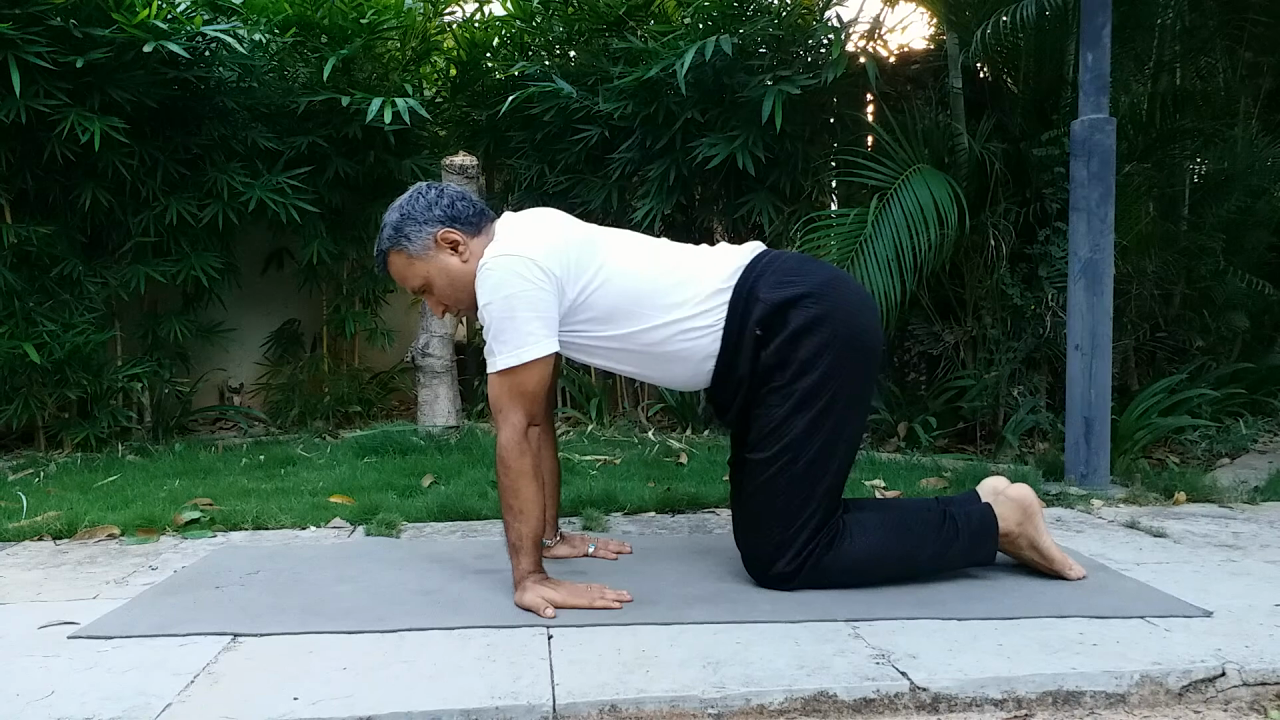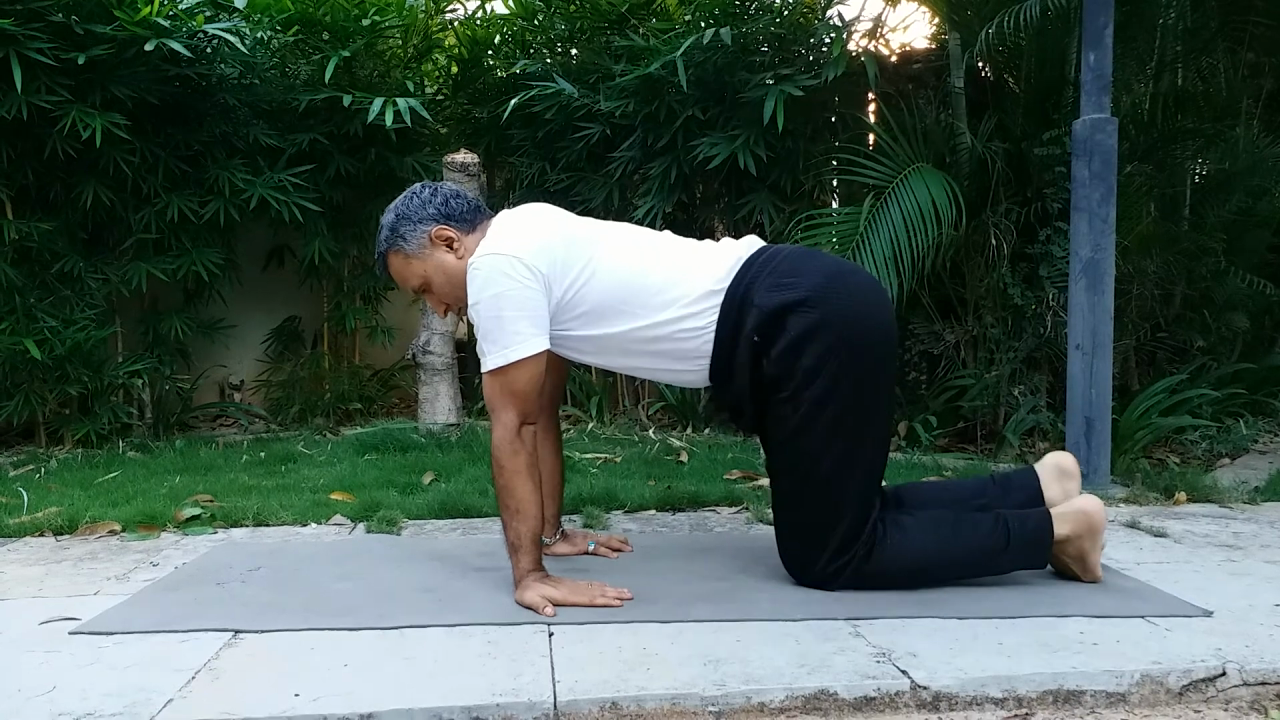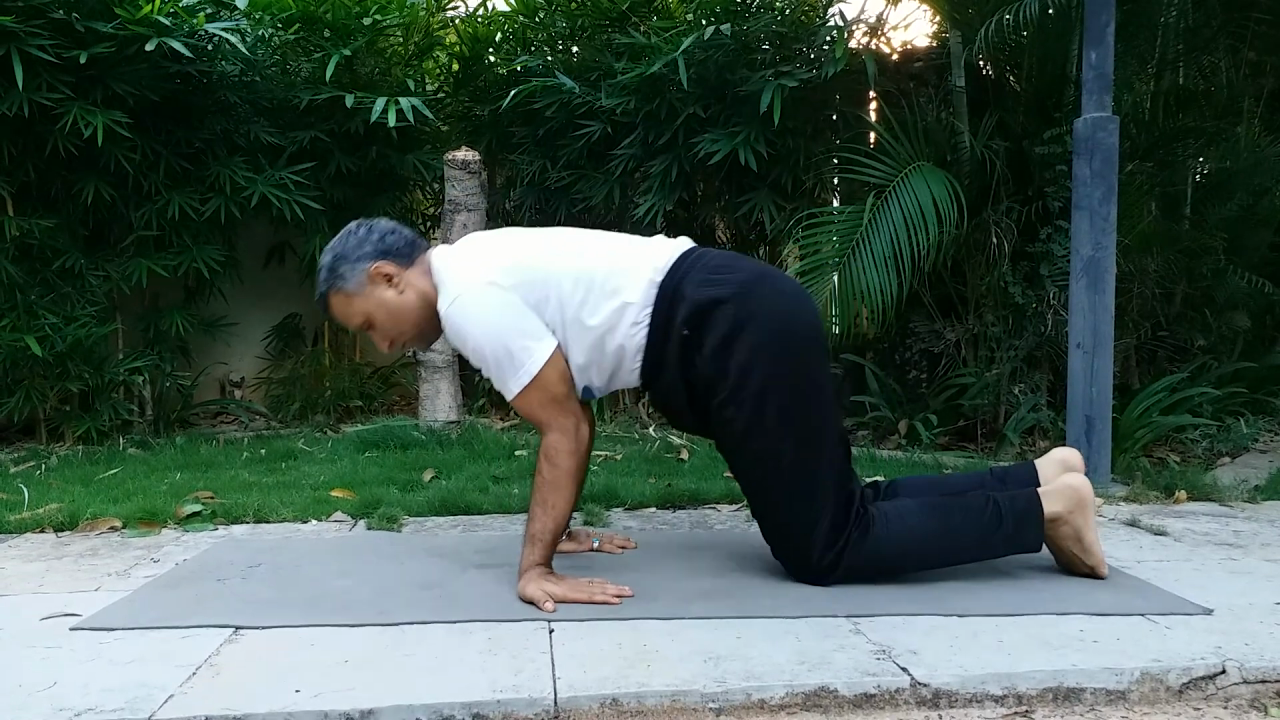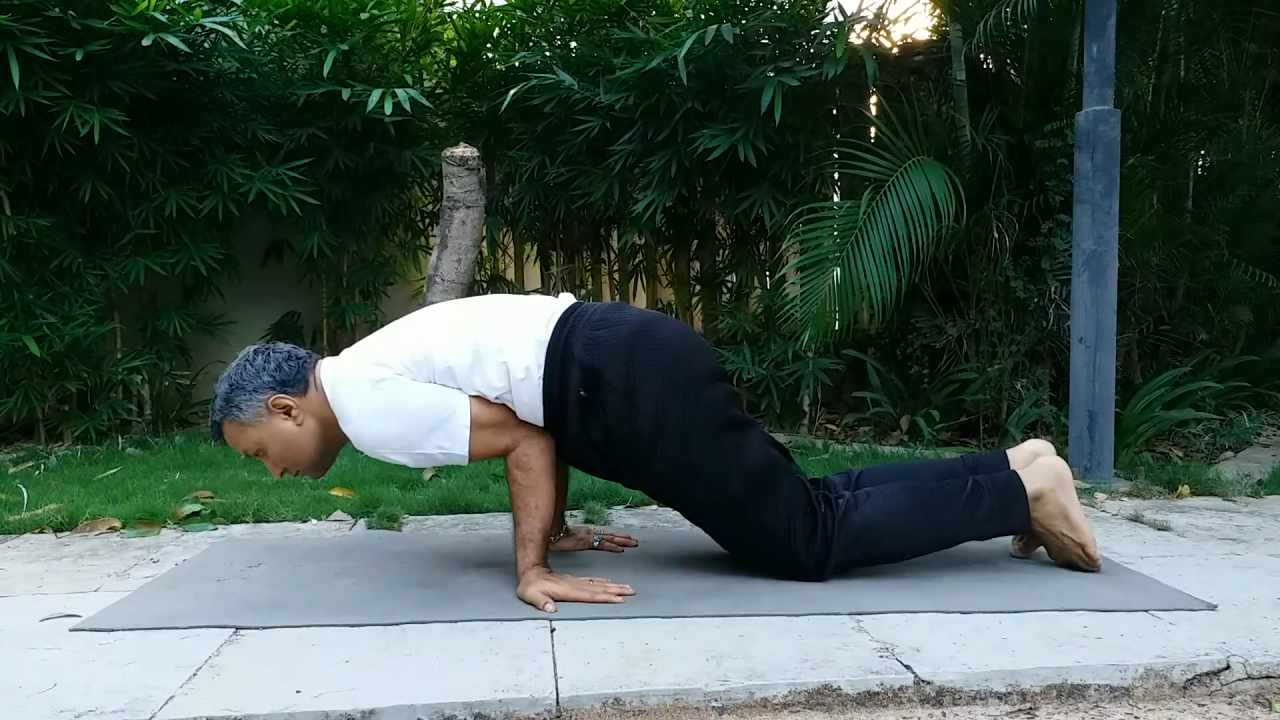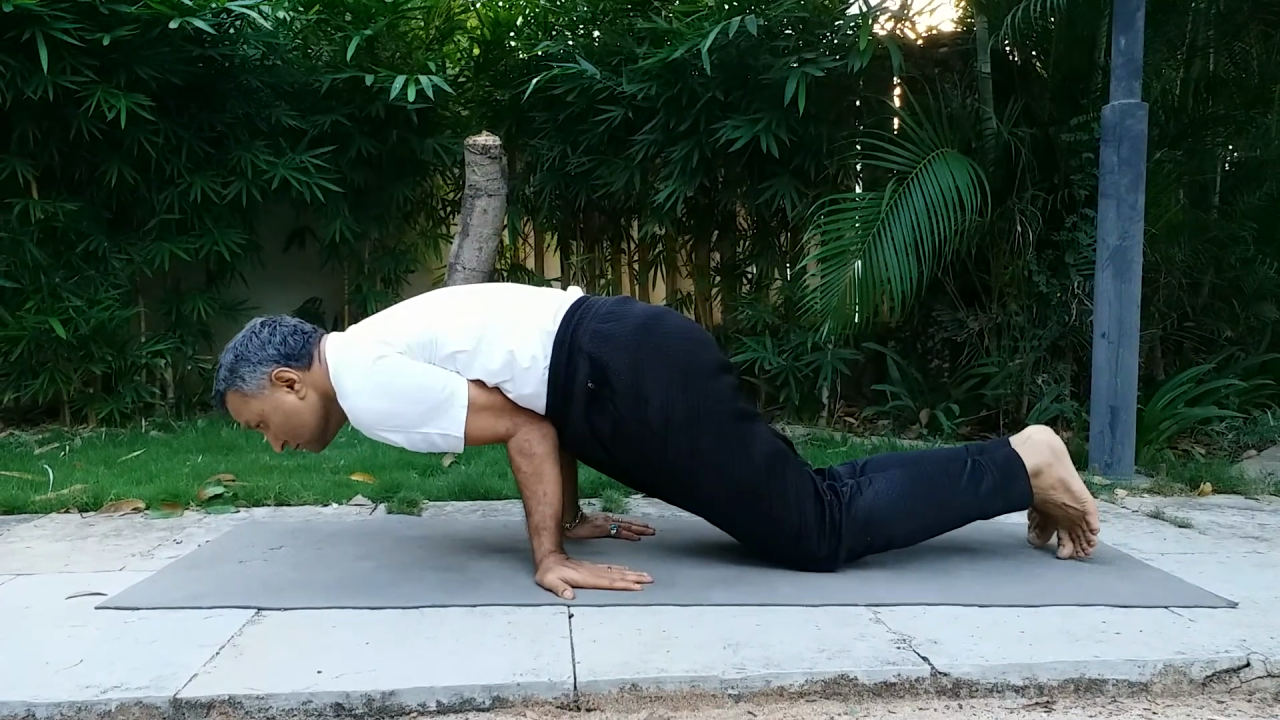
dt=1s
person 1, frame 1
left shoulder: (507, 270)
right shoulder: (523, 248)
left elbow: (517, 430)
right elbow: (537, 420)
left wrist: (529, 575)
right wrist: (550, 534)
left hip: (804, 326)
right hip: (794, 322)
left knee: (782, 557)
right knee: (775, 525)
left ankle: (995, 522)
right ankle: (979, 505)
person 1, frame 2
left shoulder: (496, 267)
right shoulder: (525, 243)
left elbow: (512, 428)
right elbow: (541, 413)
left wrist: (528, 574)
right wrist: (551, 532)
left hip: (809, 325)
right hip: (815, 307)
left knee: (828, 557)
right knee: (829, 515)
left ankle: (1055, 529)
right ankle: (1037, 486)
person 1, frame 3
left shoulder: (469, 299)
right shoulder: (476, 269)
left elbow: (565, 429)
right elbow: (564, 415)
left wrist: (534, 567)
right wrist: (552, 529)
left hip: (736, 331)
right hip: (747, 315)
left knee: (823, 548)
right knee: (831, 513)
left ankle: (1041, 506)
right ankle: (1037, 477)
person 1, frame 4
left shoulder: (364, 407)
right shoulder: (376, 373)
left elbow: (520, 439)
left wrist: (531, 569)
right wrist: (553, 529)
left hip: (630, 383)
right hip: (627, 359)
left knee: (811, 539)
right knee: (803, 503)
left ankle: (1021, 490)
right ankle: (1010, 467)
person 1, frame 5
left shoulder: (366, 386)
right shoulder: (379, 350)
left elbow: (521, 427)
left wrist: (549, 558)
right wrist: (567, 517)
left hip: (635, 379)
right hip: (627, 357)
left knee: (820, 529)
right knee: (804, 500)
left ankle: (1021, 466)
right ankle: (1012, 465)
